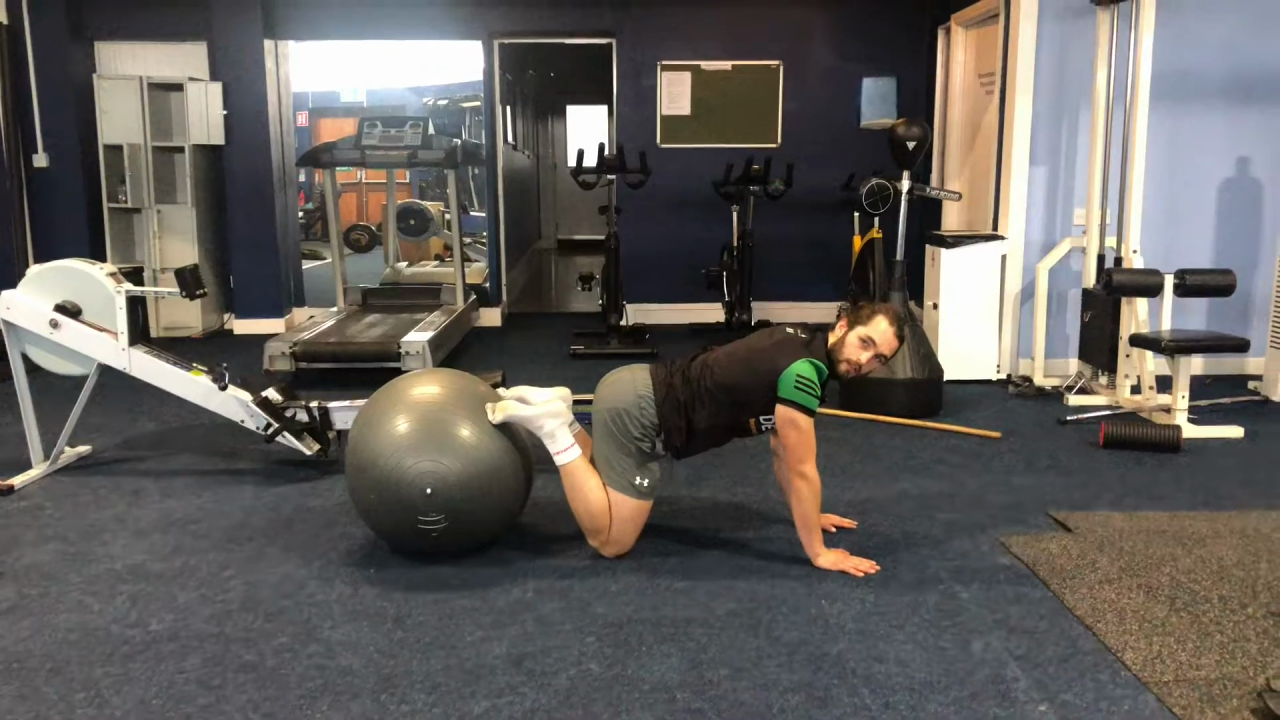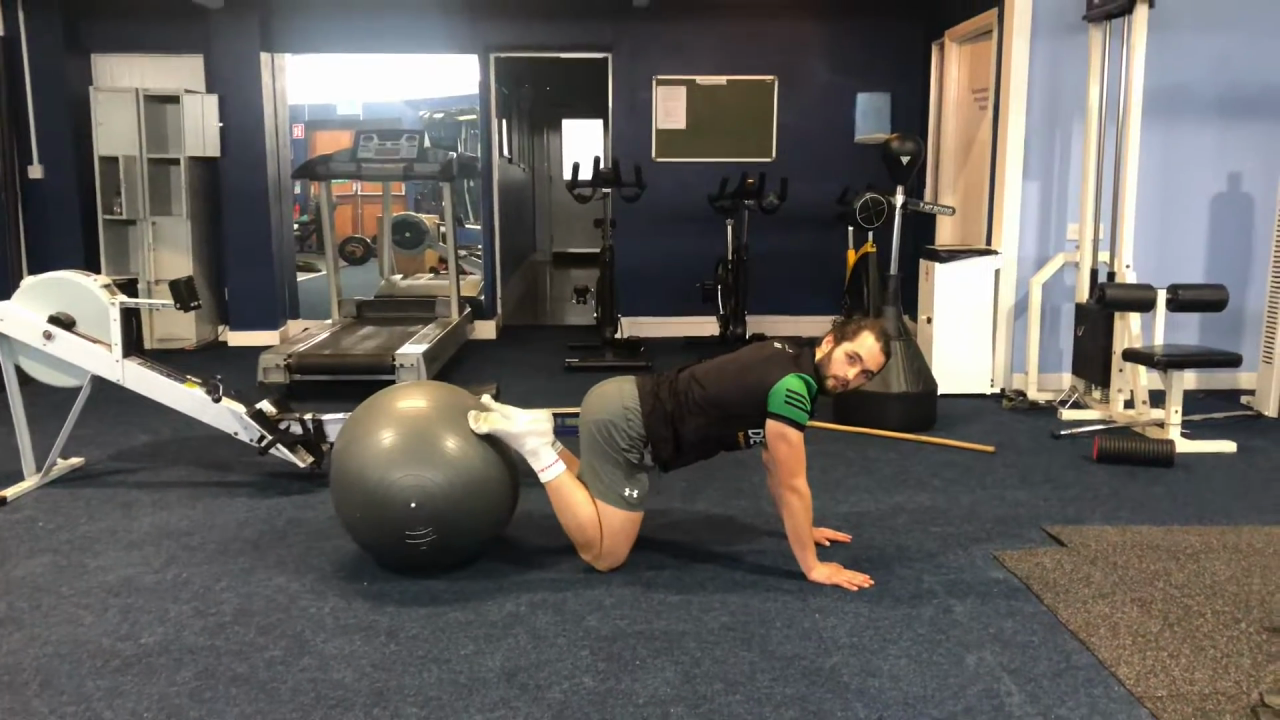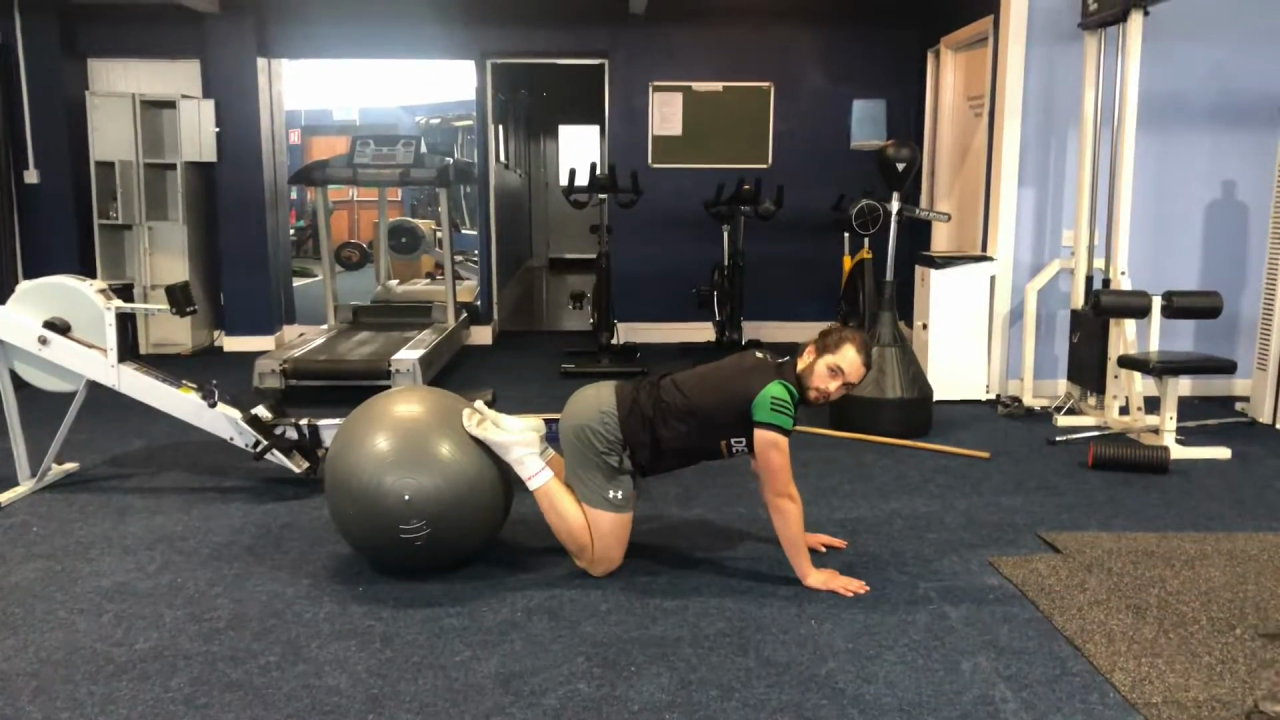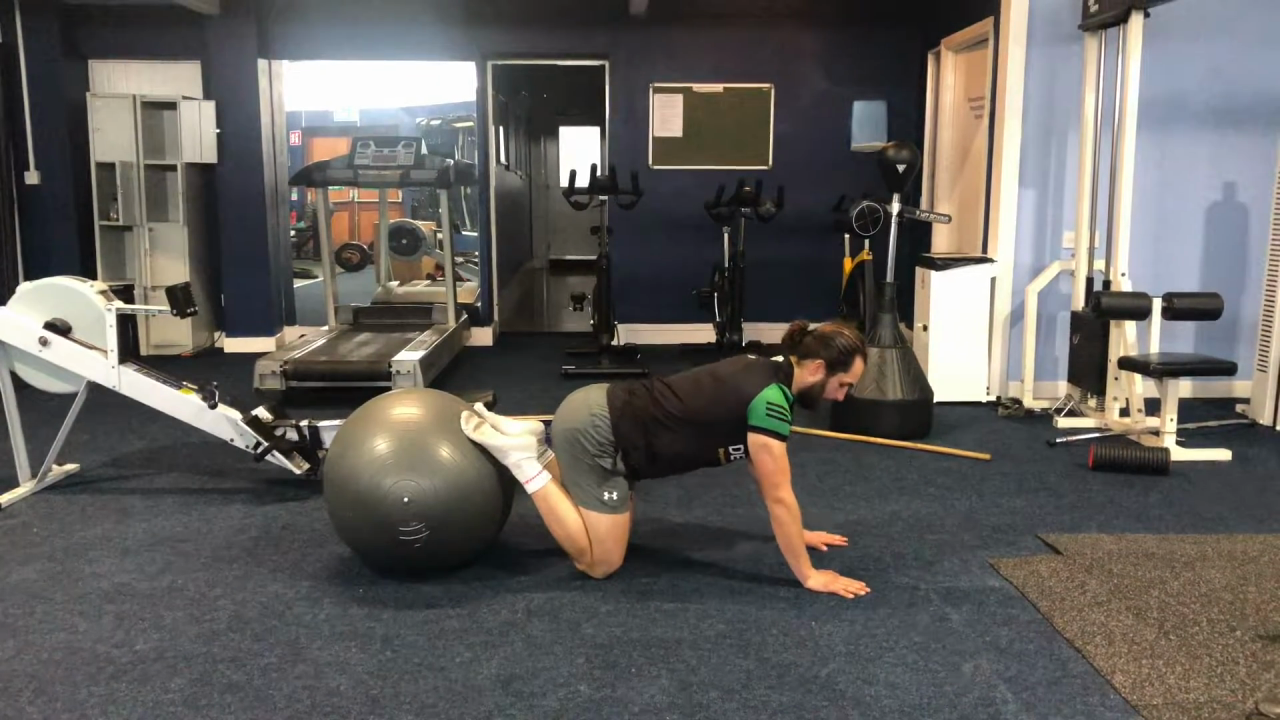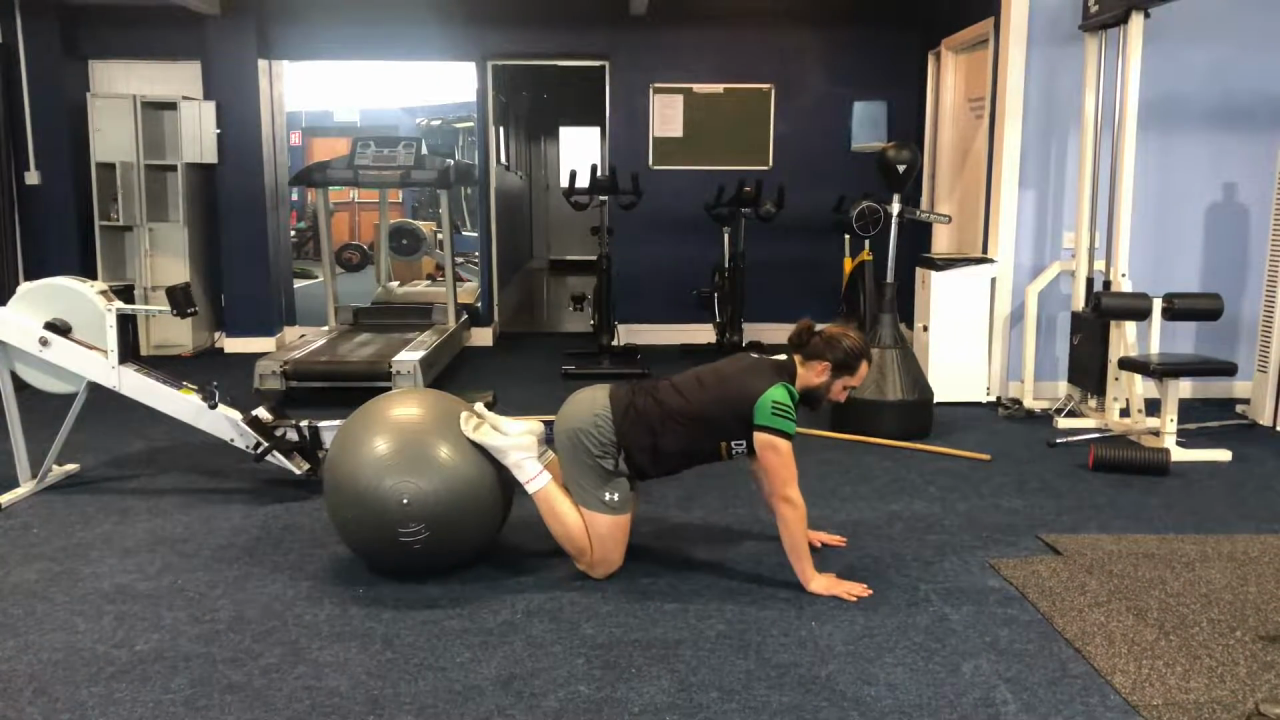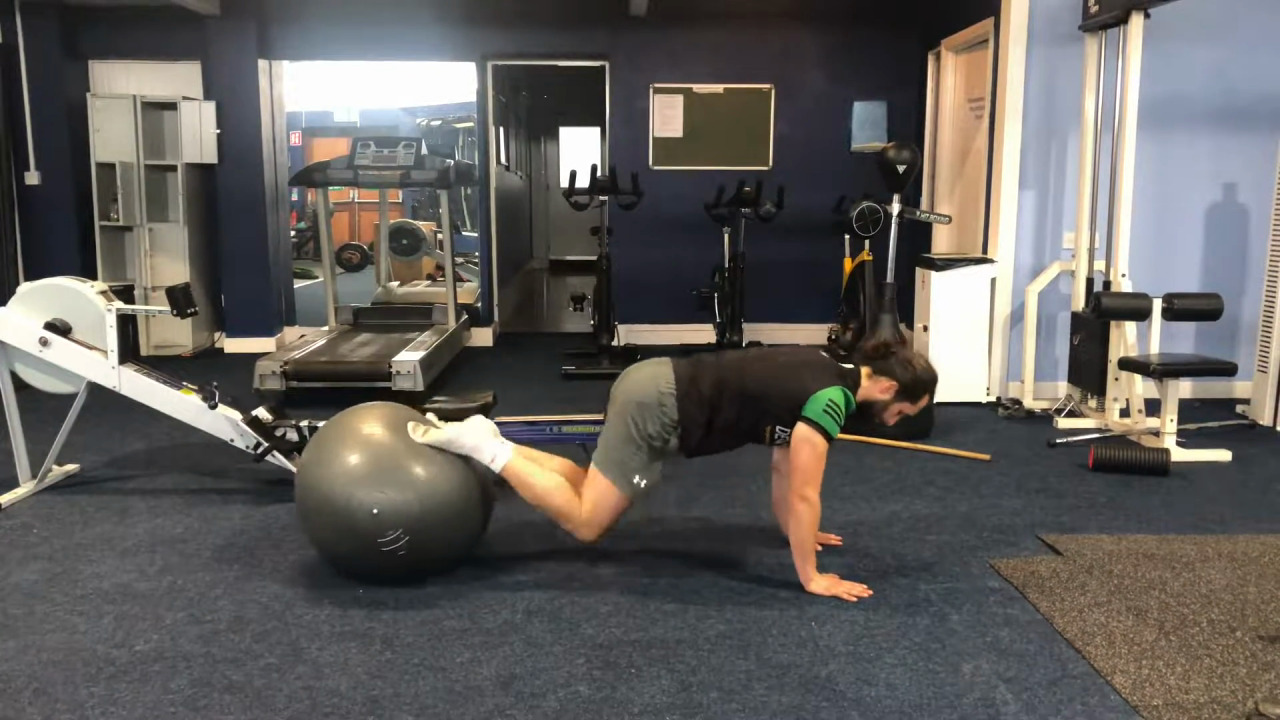
dt=0.7s
person 1, frame 1
left shoulder: (800, 344)
right shoulder: (804, 371)
left elbow: (782, 449)
right elbow: (802, 471)
left wrist: (808, 515)
right wrist: (819, 552)
left hip: (638, 389)
right hip: (639, 410)
left knee: (610, 499)
right knee: (611, 540)
left ankle: (553, 411)
right ankle: (553, 426)
person 1, frame 2
left shoulder: (790, 359)
right shoulder: (793, 387)
left elbow: (773, 463)
right elbow: (792, 485)
left wrist: (802, 529)
right wrist: (813, 567)
left hip: (624, 400)
right hip: (625, 422)
left knee: (601, 512)
right knee: (604, 554)
left ankle: (537, 432)
right ankle: (535, 443)
person 1, frame 3
left shoulder: (773, 370)
right shoulder: (776, 395)
left elbow: (765, 469)
right elbow: (781, 494)
left wrist: (797, 534)
right wrist: (808, 573)
left hip: (604, 408)
right hip: (603, 428)
left knee: (605, 519)
right knee: (601, 559)
left ankle: (530, 441)
right ankle: (523, 452)
person 1, frame 4
left shoulder: (768, 373)
right shoulder: (770, 397)
left elbow: (765, 472)
right elbow: (778, 497)
left wrist: (796, 532)
right wrist: (808, 576)
left hip: (597, 410)
right hip: (596, 432)
left knee: (612, 521)
right knee: (601, 561)
left ankle: (528, 441)
right ankle: (520, 456)
person 1, frame 5
left shoulder: (769, 372)
right shoulder: (775, 398)
left elbow: (764, 472)
right elbow: (786, 496)
left wrist: (797, 531)
right wrist: (811, 578)
left hip: (599, 411)
right hip: (599, 431)
left knee: (601, 522)
right knee: (601, 563)
left ankle: (521, 438)
right ankle: (521, 456)
person 1, frame 6
left shoulder: (824, 370)
right shoulder: (831, 399)
left elbow: (783, 468)
right elbow: (804, 494)
left wrist: (797, 533)
right wrist: (811, 576)
left hip: (652, 383)
right hip: (657, 406)
left knee: (591, 493)
right knee: (585, 521)
left ankle: (485, 439)
right ankle: (484, 445)
